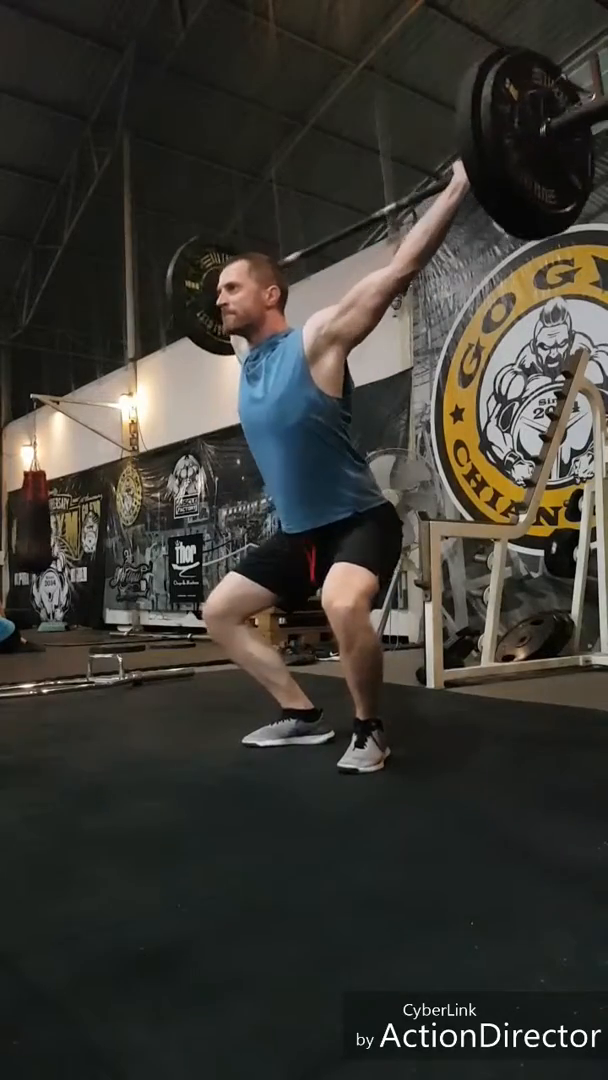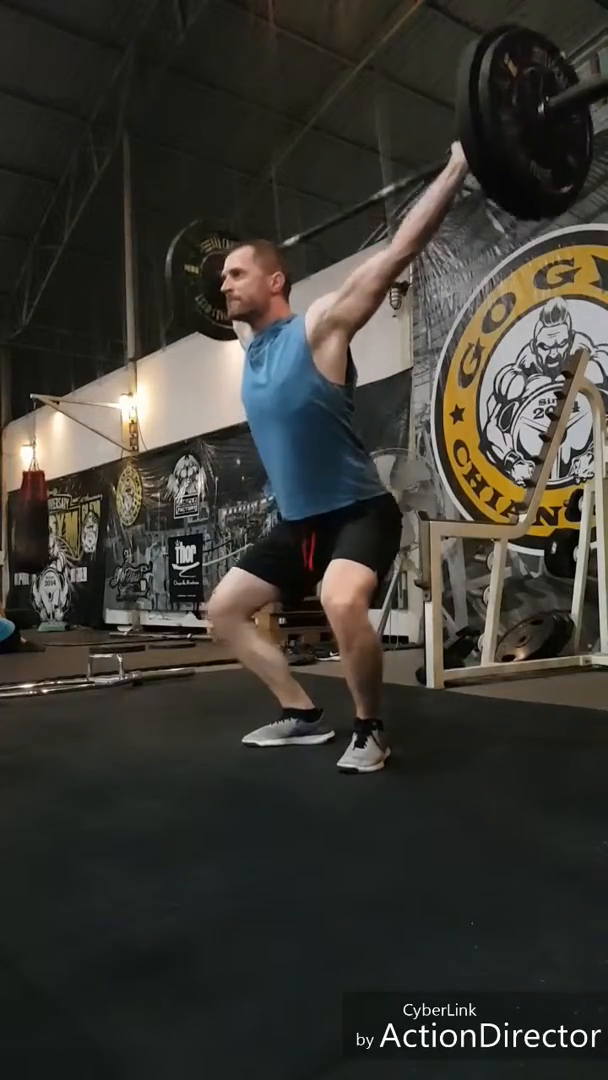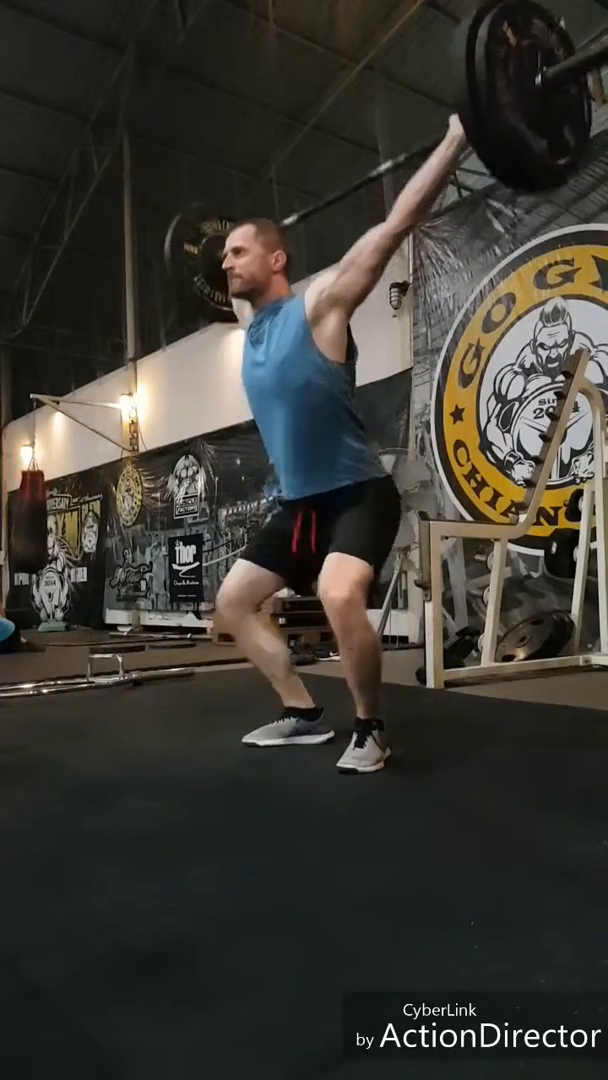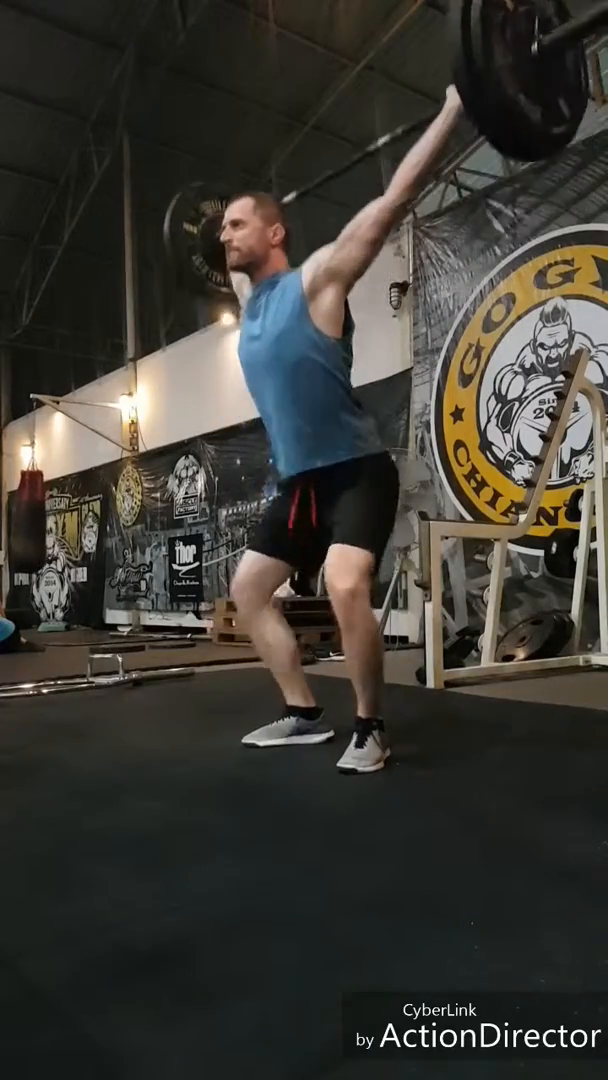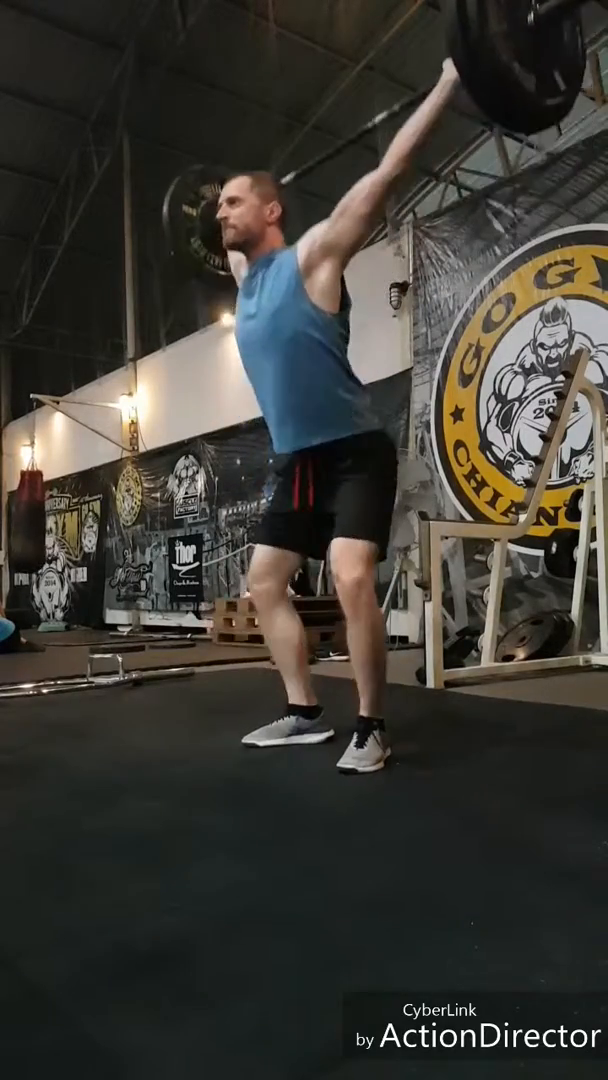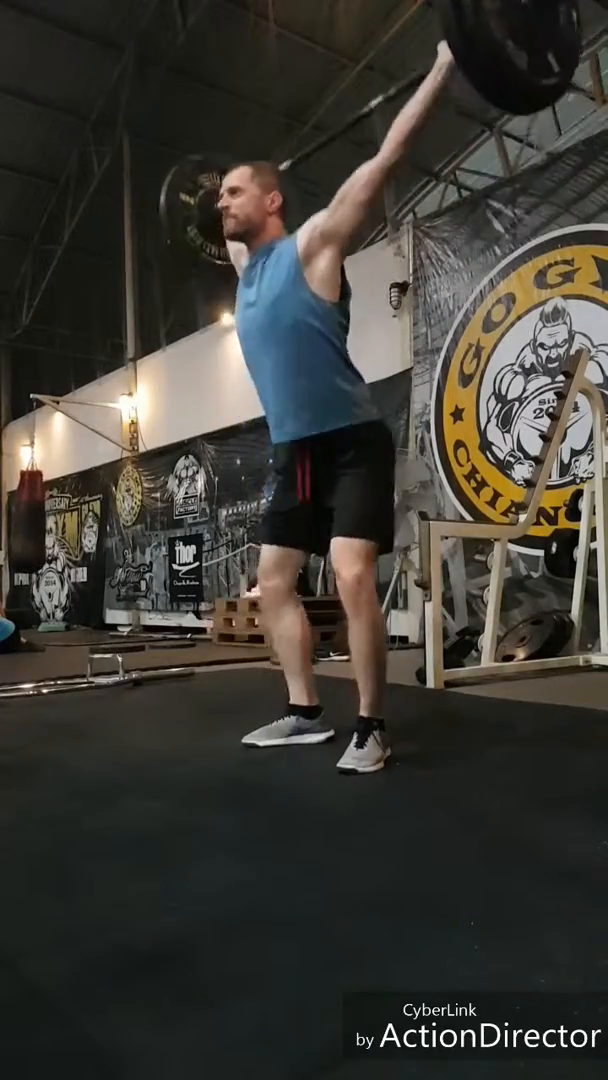
dt=0.1s
person 1, frame 1
left shoulder: (315, 341)
right shoulder: (252, 357)
left elbow: (400, 267)
right elbow: (240, 320)
left wrist: (459, 187)
left hip: (359, 521)
right hip: (298, 531)
left knee: (343, 605)
right knee: (219, 611)
left ankle: (369, 730)
right ankle: (302, 714)
person 1, frame 2
left shoulder: (318, 328)
right shoulder: (255, 344)
left elbow: (398, 252)
right elbow: (240, 312)
left wrist: (457, 165)
left hip: (358, 510)
right hip: (298, 519)
left knee: (342, 602)
right knee: (224, 608)
left ankle: (370, 732)
right ankle: (304, 714)
person 1, frame 3
left shoulder: (318, 306)
right shoulder: (255, 323)
left elbow: (392, 227)
right elbow: (241, 295)
left wrist: (454, 141)
left hip: (358, 493)
right hip: (298, 502)
left knee: (340, 596)
right knee: (231, 601)
left ankle: (369, 729)
right ankle: (303, 713)
person 1, frame 4
left shoulder: (314, 281)
right shoulder: (251, 300)
left elbow: (390, 203)
right elbow: (238, 272)
left wrist: (450, 112)
left hip: (355, 471)
right hip: (296, 481)
left knee: (345, 589)
right knee: (248, 591)
left ankle: (369, 730)
right ankle: (303, 714)
person 1, frame 5
left shoulder: (311, 257)
right shoulder: (248, 277)
left elbow: (385, 174)
left wrist: (447, 86)
left hip: (354, 452)
right hip: (295, 461)
left knee: (351, 580)
right knee: (264, 587)
left ankle: (370, 728)
right ankle: (303, 712)
person 1, frame 6
left shoulder: (310, 250)
right shoulder: (252, 286)
left elbow: (377, 167)
left wrist: (440, 73)
left hip: (357, 450)
right hip: (301, 455)
left knee: (352, 581)
right knee: (272, 584)
left ankle: (372, 729)
right ankle: (304, 713)
